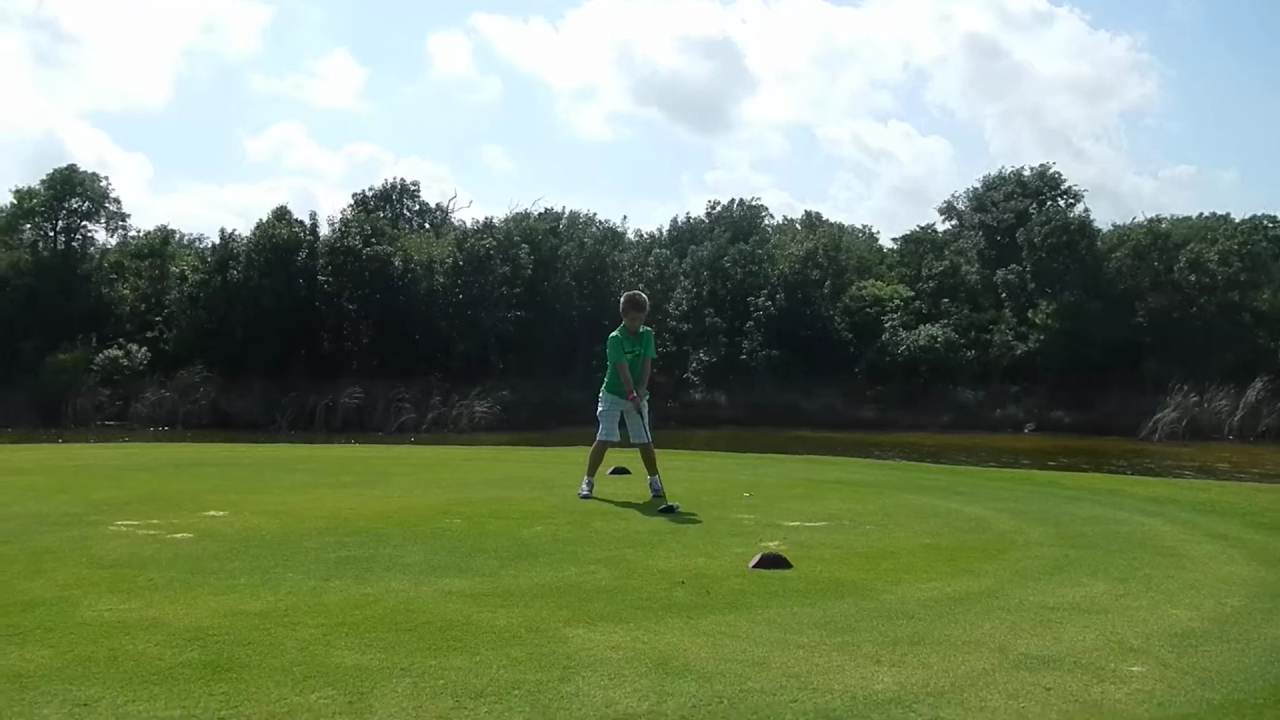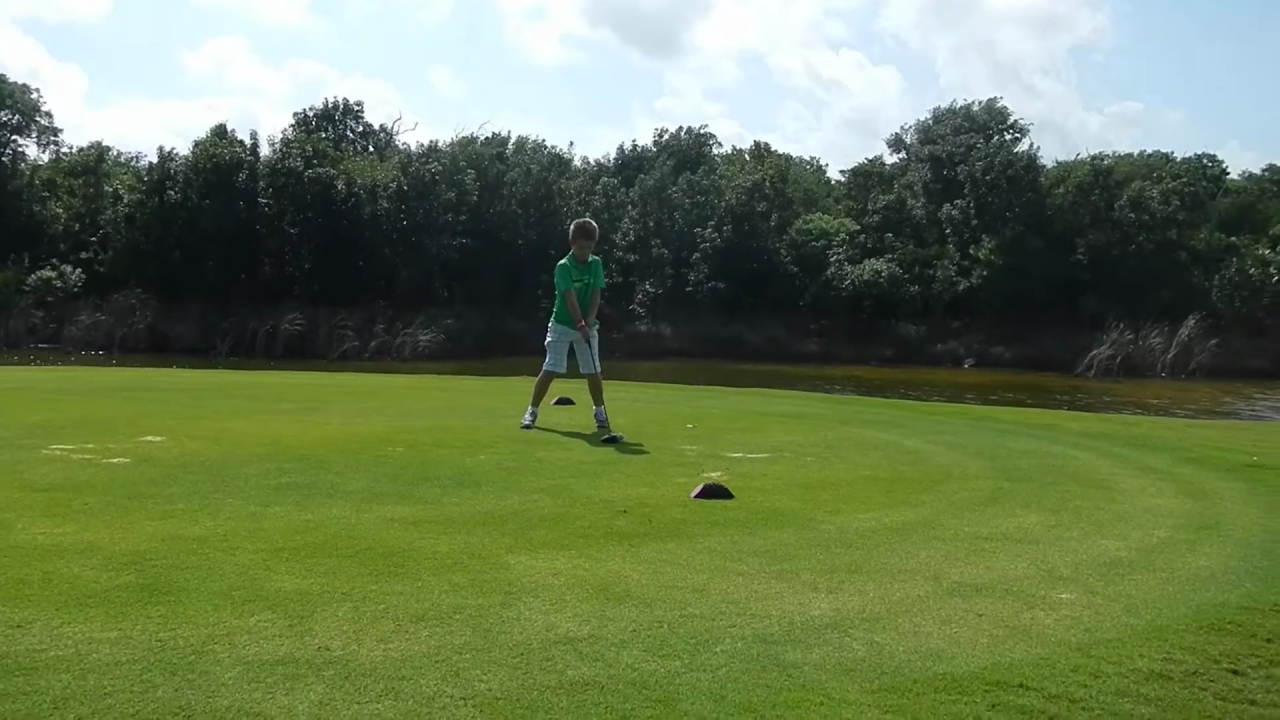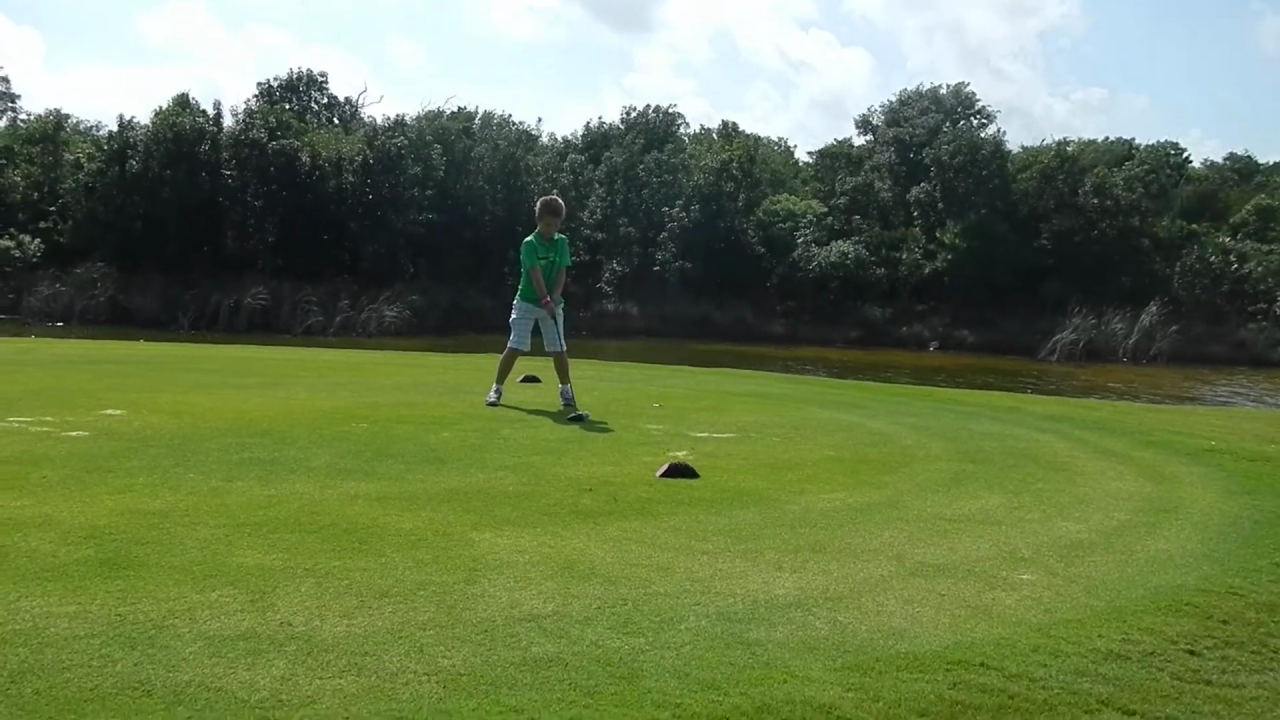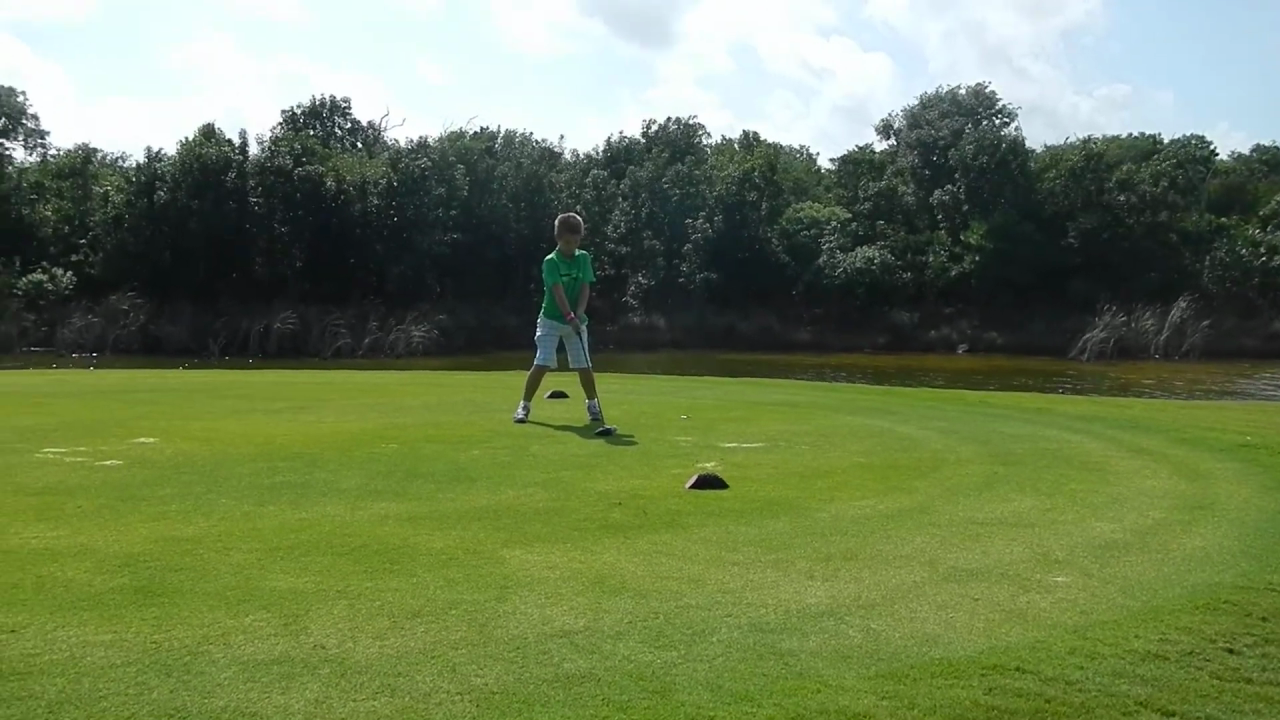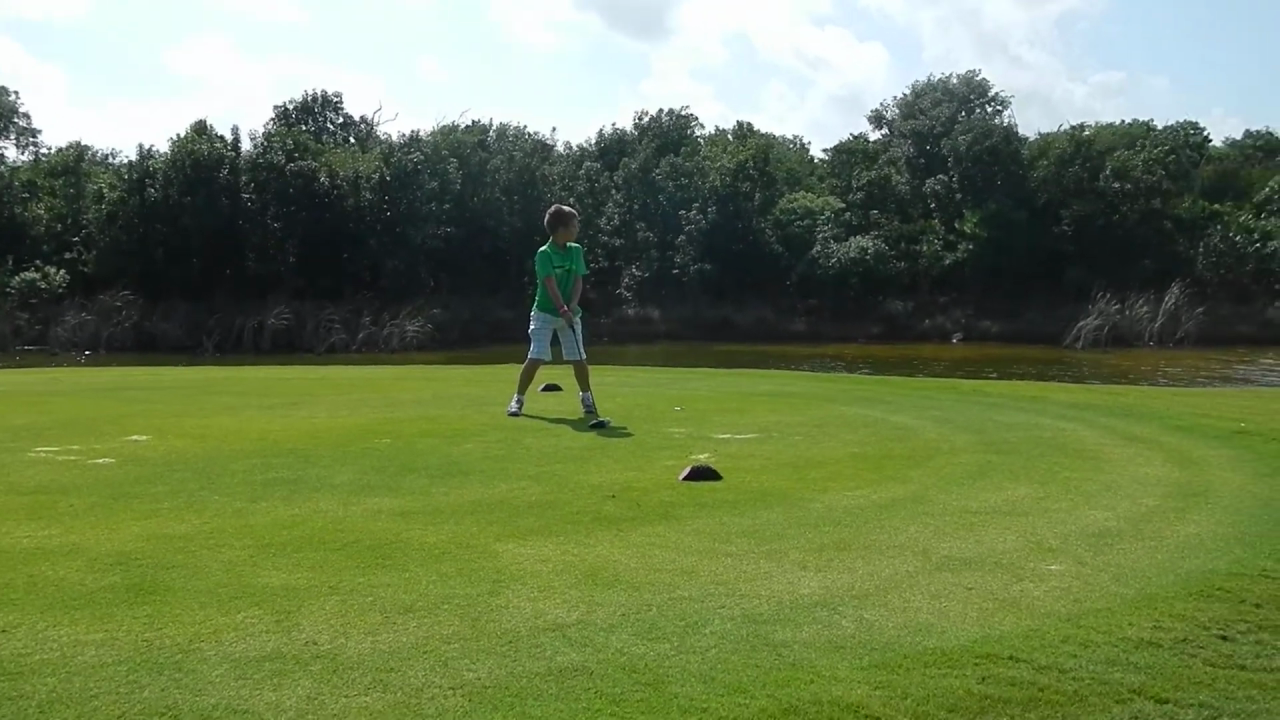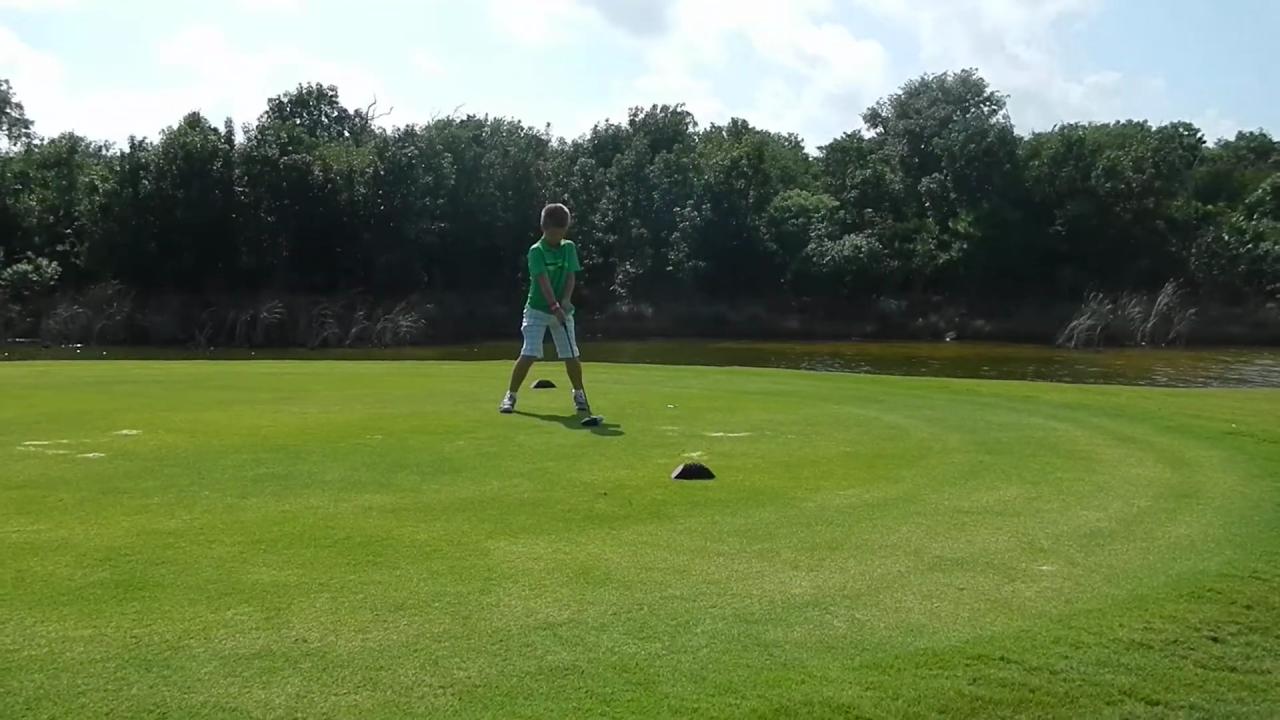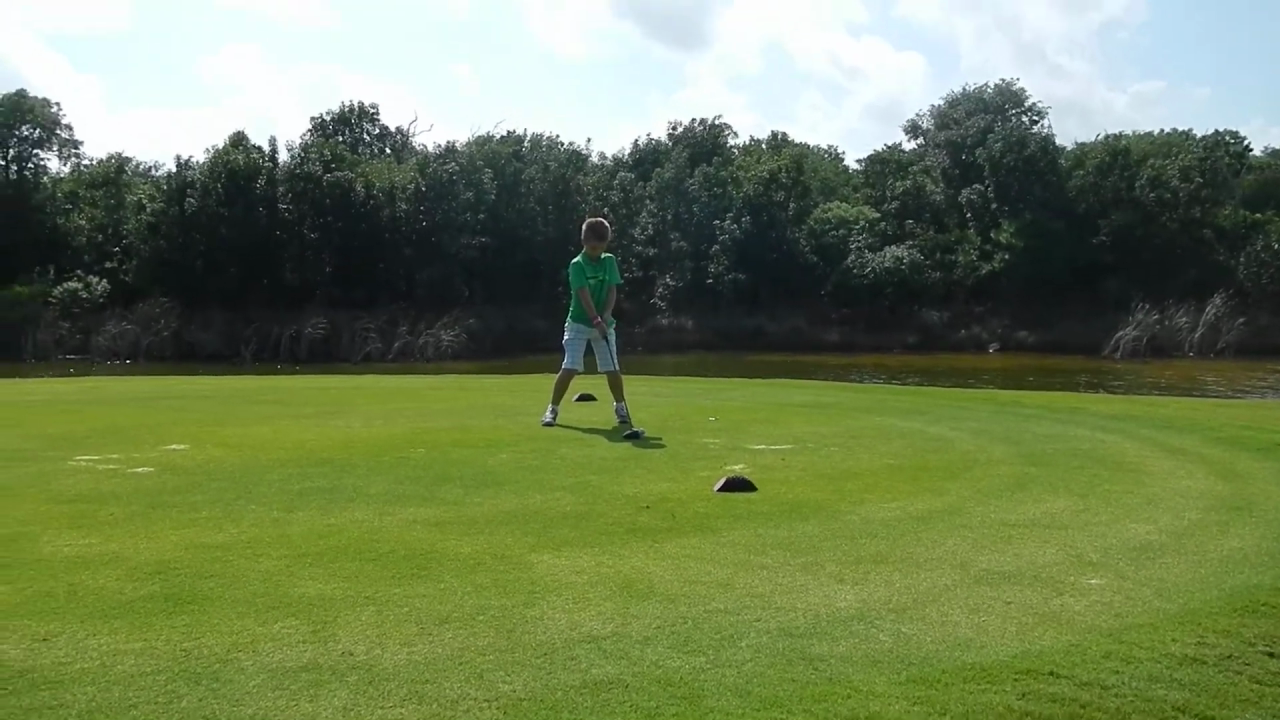
dt=0.7s
person 1, frame 1
left shoulder: (647, 334)
right shoulder: (615, 338)
left elbow: (647, 366)
right elbow: (622, 369)
left wrist: (640, 392)
right wrist: (631, 396)
left hip: (637, 395)
right hip: (613, 395)
left knee: (644, 440)
right knee: (604, 439)
left ankle: (654, 481)
right ankle: (588, 481)
person 1, frame 2
left shoulder: (596, 264)
right shoulder: (563, 267)
left elbow: (596, 295)
right elbow: (571, 298)
left wrist: (589, 321)
right wrist: (579, 324)
left hip: (587, 325)
right hip: (562, 325)
left knee: (593, 371)
right knee: (550, 369)
left ankle: (599, 411)
right ankle: (532, 411)
person 1, frame 3
left shoulder: (562, 242)
right shoulder: (529, 243)
left elbow: (562, 273)
right elbow: (536, 275)
left wrist: (554, 298)
right wrist: (545, 300)
left hip: (552, 303)
right hip: (527, 302)
left knee: (558, 349)
right knee: (515, 347)
left ankle: (565, 389)
right ankle: (496, 388)
person 1, frame 4
left shoulder: (583, 258)
right shoulder: (550, 262)
left elbow: (585, 288)
right elbow: (558, 292)
left wrist: (579, 313)
right wrist: (569, 317)
left hip: (576, 319)
right hip: (551, 319)
left knee: (584, 365)
right knee: (541, 364)
left ankle: (592, 404)
right ankle: (524, 405)
person 1, frame 5
left shoulder: (576, 250)
right shoulder: (544, 254)
left elbow: (578, 280)
right elbow: (551, 285)
left wrist: (573, 305)
right wrist: (562, 310)
left hip: (569, 312)
right hip: (545, 312)
left knee: (578, 358)
right knee: (535, 358)
left ankle: (586, 397)
right ankle: (518, 399)
person 1, frame 6
left shoulder: (569, 247)
right shoulder: (536, 251)
left elbow: (571, 277)
right elbow: (544, 282)
left wrist: (565, 301)
right wrist: (554, 307)
left hip: (562, 309)
right hip: (537, 310)
left knee: (571, 355)
right knee: (528, 355)
left ankle: (579, 395)
right ankle: (511, 396)
person 1, frame 7
left shoulder: (609, 261)
right shoulder: (577, 265)
left elbow: (612, 291)
right elbow: (584, 296)
left wrist: (606, 314)
right wrist: (595, 320)
left hip: (603, 322)
right hip: (579, 323)
left knee: (612, 368)
right knee: (569, 368)
left ankle: (620, 407)
right ankle: (552, 409)
